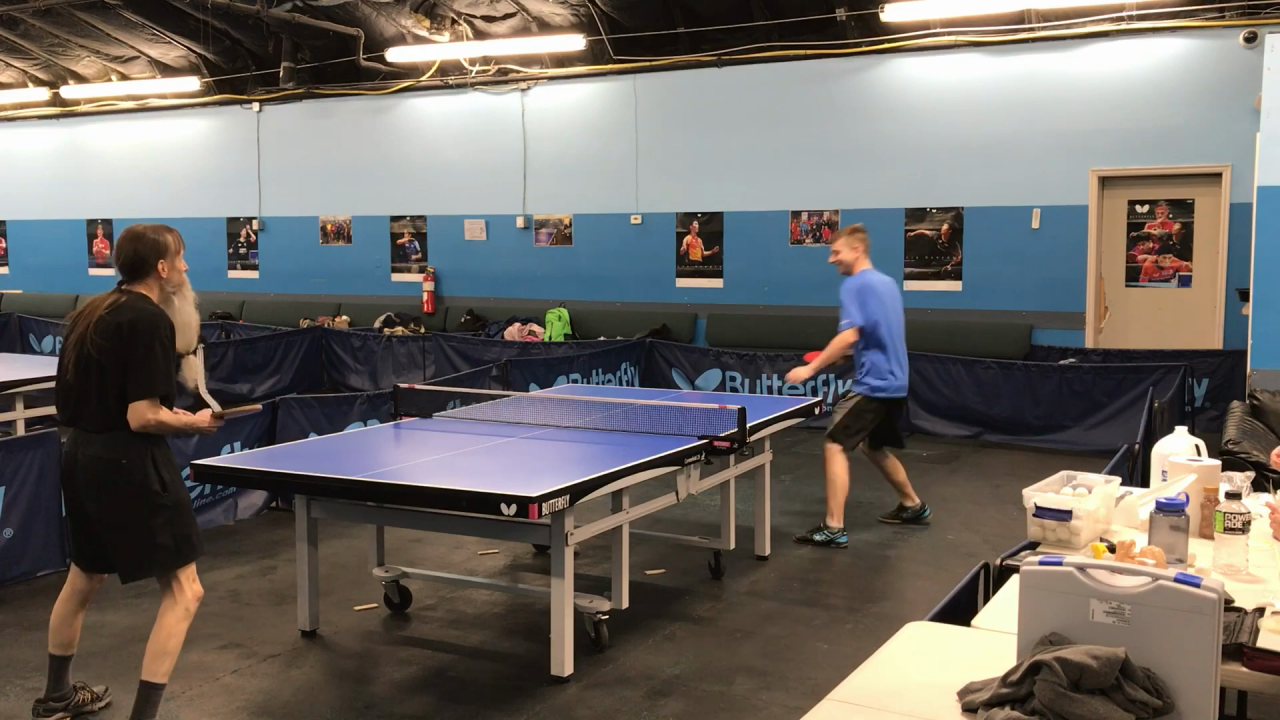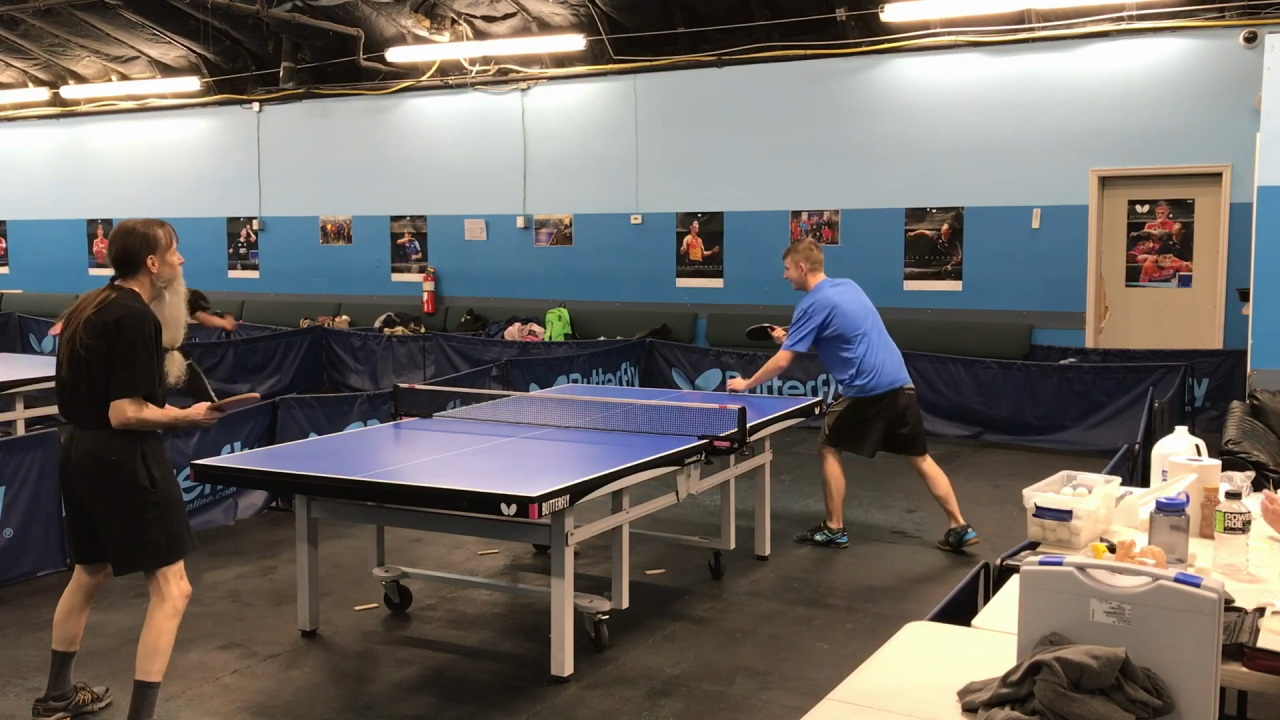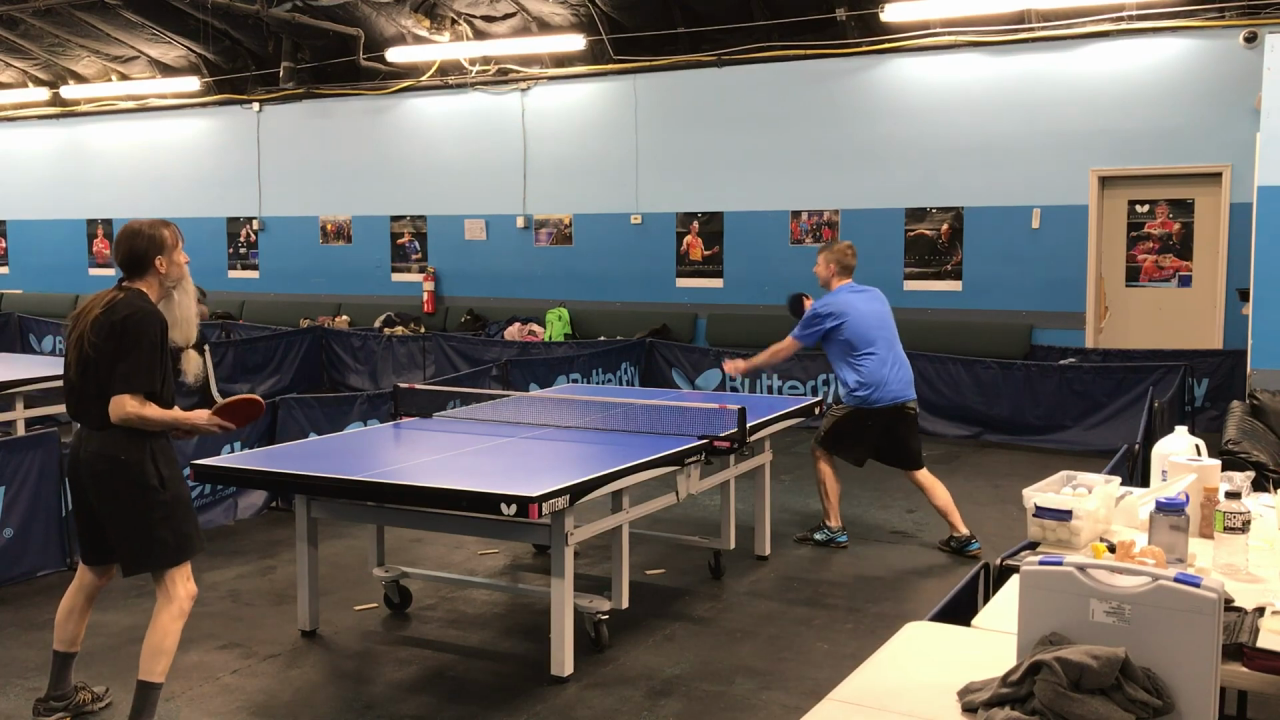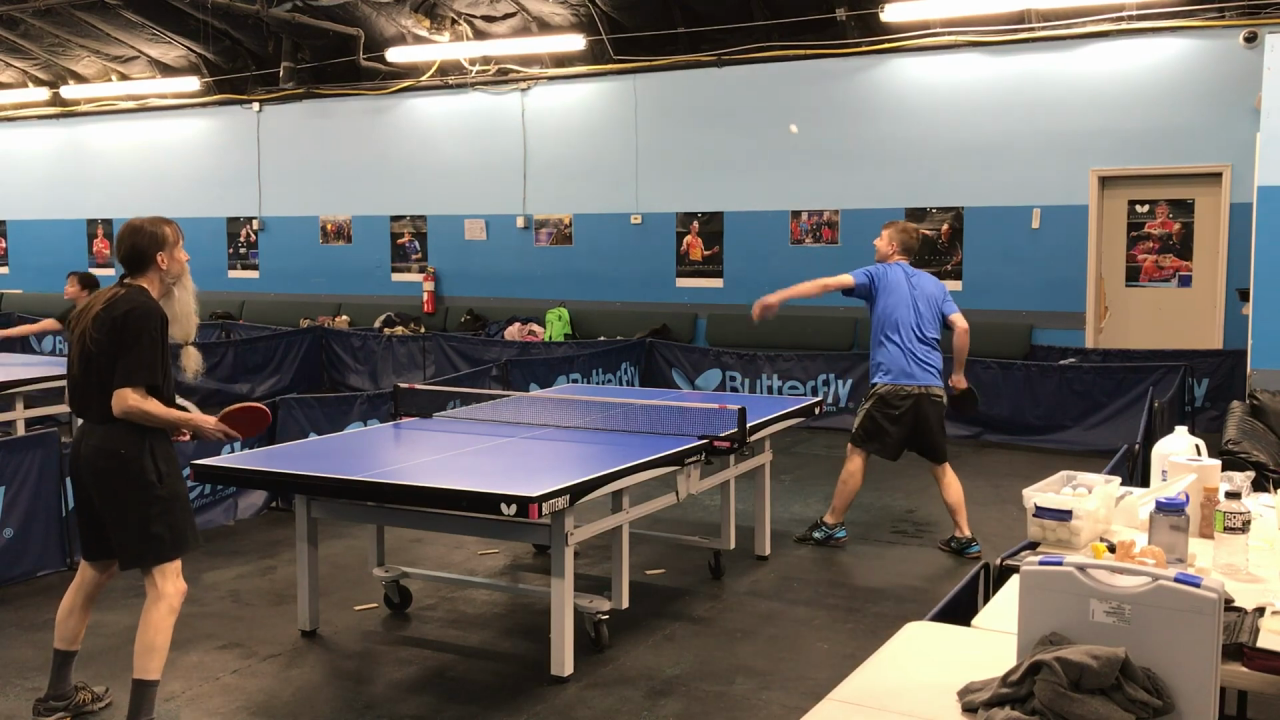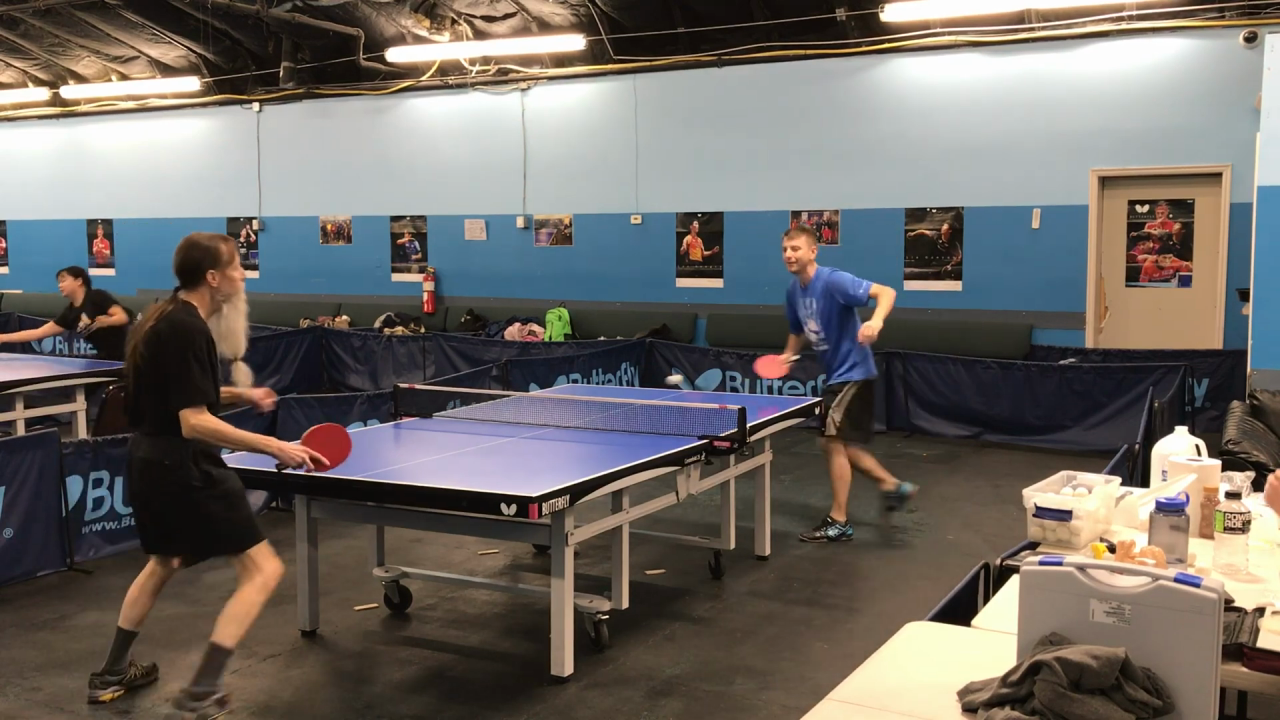
dt=0.7s
person 1, frame 1
left shoulder: (91, 314)
right shoulder: (149, 320)
left elbow: (71, 401)
right elbow: (143, 418)
right wrist: (195, 422)
left hip: (81, 457)
right hip: (129, 464)
left knee: (84, 576)
right knee: (183, 591)
person 1, frame 2
left shoulder: (88, 308)
right shoulder: (135, 318)
right elbow: (126, 414)
left wrist: (159, 411)
right wrist: (185, 416)
left hip: (82, 452)
right hip: (122, 460)
left knee: (90, 571)
right knee: (171, 590)
person 1, frame 3
left shoulder: (95, 309)
right shoulder: (143, 318)
left elbow: (91, 394)
right elbow: (126, 409)
left wrist: (165, 414)
right wrist: (190, 420)
left hip: (89, 453)
right hip: (131, 461)
left knee: (93, 572)
right knee: (178, 591)
person 1, frame 4
left shoulder: (100, 305)
right shoulder: (144, 312)
right elbow: (128, 403)
left wrist: (167, 418)
right wrist: (193, 421)
left hip: (93, 447)
right hip: (131, 456)
left knee: (95, 570)
right knee: (167, 588)
person 1, frame 5
left shoulder: (165, 317)
right shoulder: (188, 330)
right elbow: (195, 424)
left wrist: (238, 393)
right wrist: (275, 447)
left hip: (149, 457)
right hip: (181, 464)
left knee: (164, 562)
right knee: (263, 569)
left ankle: (111, 673)
person 2, frame 1
left shoulder: (855, 285)
right shoulder: (884, 282)
left elbow: (849, 336)
left wrist: (810, 369)
right wrist: (849, 355)
left hip: (874, 385)
right hip: (893, 383)
left knee: (834, 445)
right knee: (874, 447)
left ankle: (834, 528)
right ankle: (913, 505)
person 2, frame 2
left shoulder: (812, 304)
right shoulder: (849, 287)
left elbow: (782, 361)
left wrist: (747, 384)
right wrist: (792, 337)
left hip: (865, 388)
right hip: (899, 381)
left knee: (830, 450)
right knee: (920, 458)
left ankle: (834, 529)
right ankle: (960, 527)
person 2, frame 3
left shoulder: (827, 307)
right shoulder: (875, 295)
left elbow: (784, 349)
left wrist: (744, 365)
left hip: (867, 400)
right hip: (904, 396)
left knee: (822, 451)
right knee: (917, 471)
left ankle: (833, 528)
right ankle: (963, 535)
person 2, frame 4
left shoulder: (877, 274)
right shoulder: (935, 285)
left elbow: (828, 284)
right elbow: (961, 327)
left wrist: (775, 298)
right wrist: (958, 371)
left hip: (891, 384)
right hip: (930, 386)
left knee: (856, 453)
right knee: (939, 464)
left ankle: (832, 525)
right ankle: (964, 538)
person 2, frame 5
left shoulder: (833, 280)
right shoulder: (793, 292)
left elbow: (886, 292)
right elbow: (798, 331)
left wrist: (876, 321)
right wrist: (788, 356)
left hip: (853, 373)
right hip: (838, 375)
left knee: (833, 443)
right knee: (841, 445)
left ankle: (838, 521)
right ankle: (892, 486)
